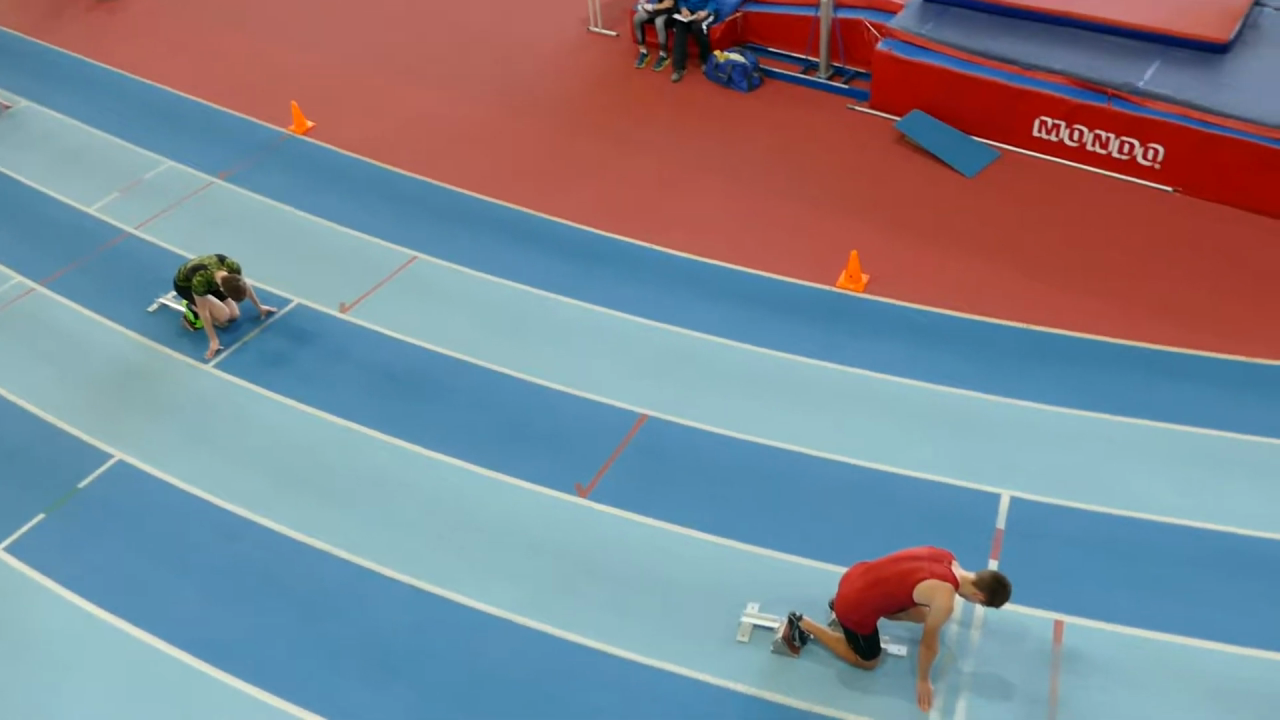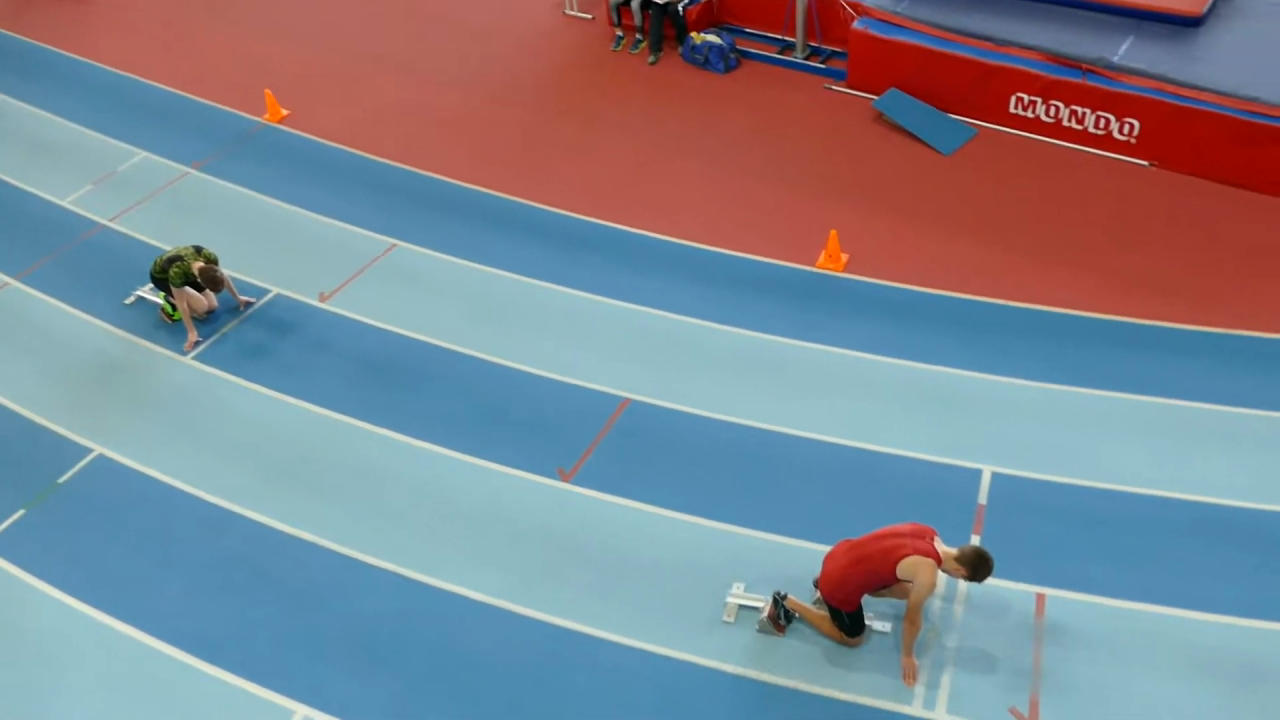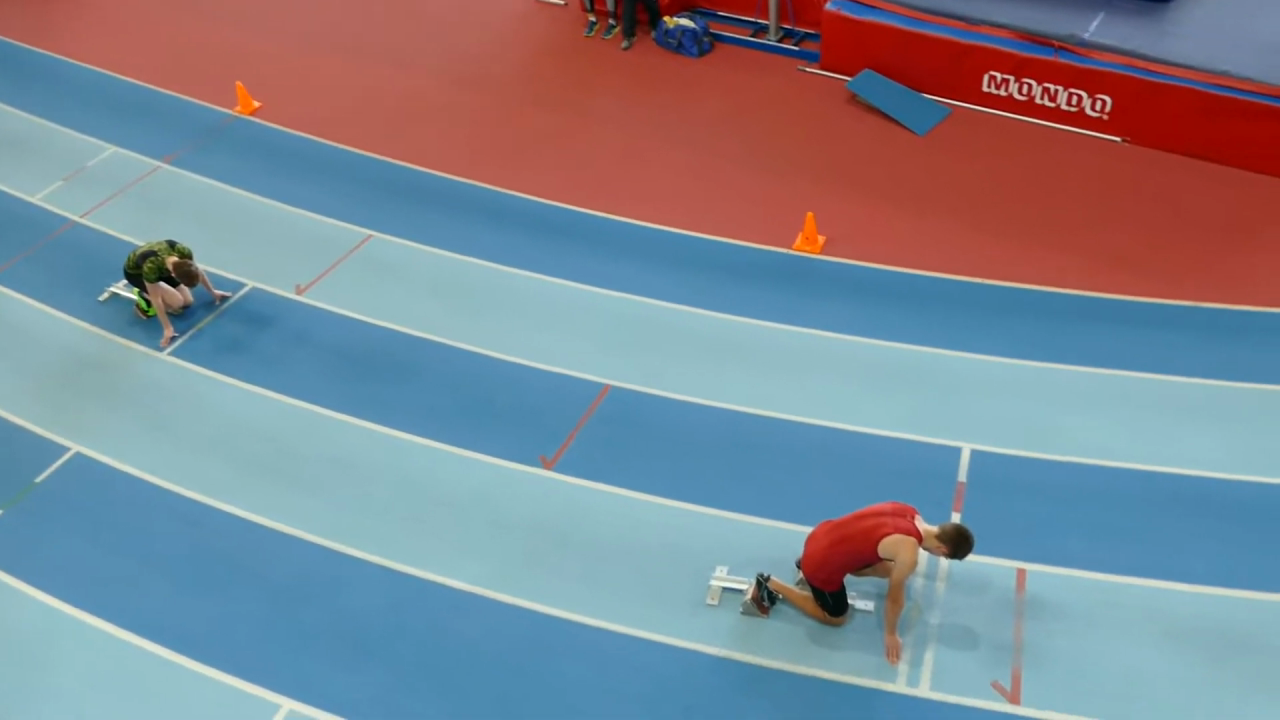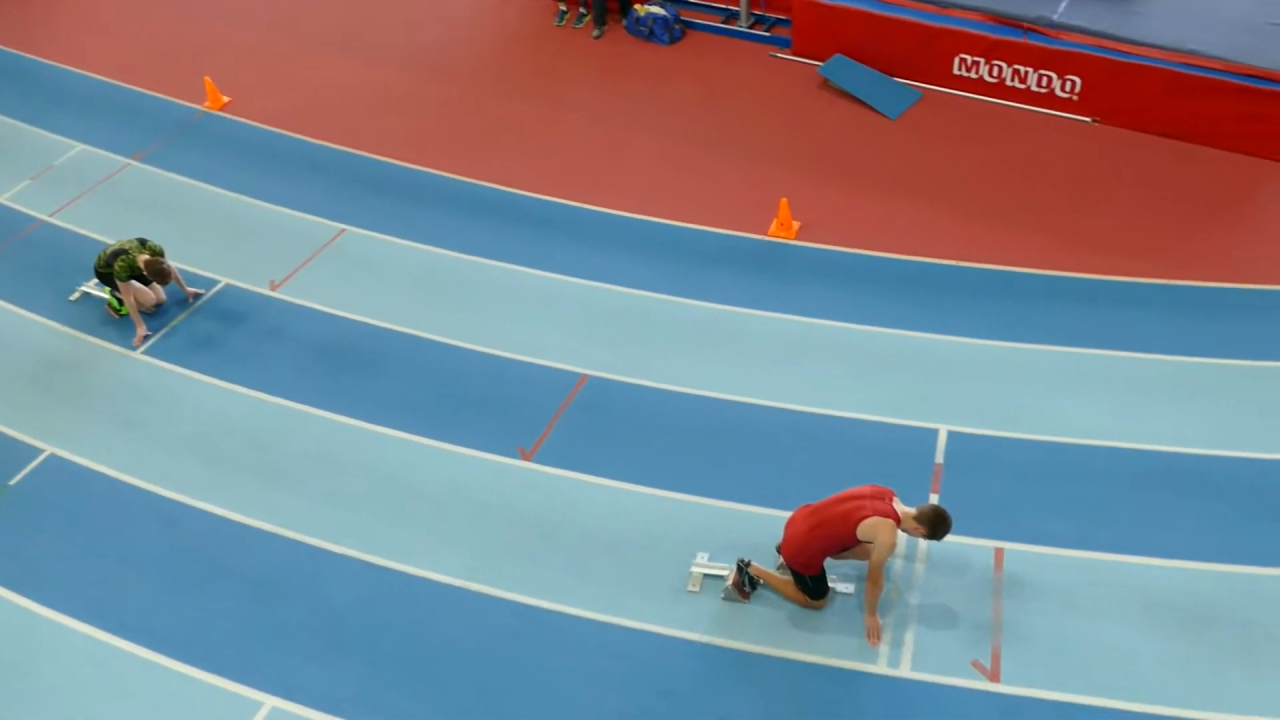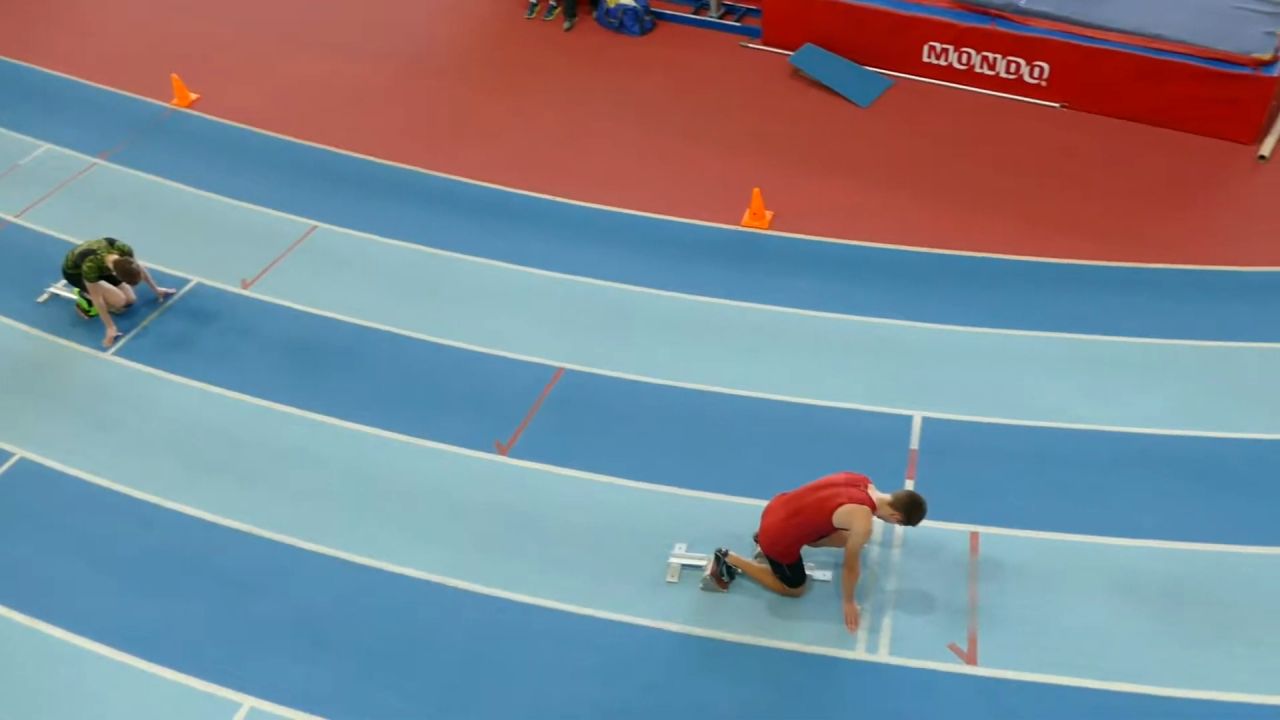
dt=0.2s
person 1, frame 1
left shoulder: (948, 558)
right shoulder: (945, 600)
right elbow: (929, 644)
left wrist: (930, 617)
right wrist: (923, 681)
left hip: (857, 575)
right hip: (855, 605)
left knee: (921, 614)
right knee: (868, 661)
right ankle: (802, 625)
person 1, frame 2
left shoulder: (930, 535)
right shoulder: (927, 576)
right elbow: (912, 620)
left wrist: (914, 593)
right wrist: (907, 656)
left hip: (841, 554)
right hip: (839, 583)
left knee: (904, 590)
right knee: (853, 639)
right ankle: (787, 604)
person 1, frame 3
left shoulder: (911, 513)
right shoulder: (908, 554)
right elbow: (895, 598)
left wrist: (896, 572)
right wrist: (891, 635)
left hip: (823, 534)
right hip: (821, 564)
left knee: (886, 569)
right knee: (836, 618)
right ankle: (771, 585)
person 1, frame 4
left shoulder: (889, 495)
right shoulder: (887, 536)
right elbow: (874, 580)
left wrist: (876, 554)
right wrist: (871, 616)
left hip: (801, 518)
right hip: (801, 549)
left knee: (866, 552)
right knee: (817, 601)
right ankle: (751, 570)
person 1, frame 5
left shoulder: (864, 482)
right shoulder: (863, 522)
right elbow: (850, 567)
left wrist: (853, 542)
right wrist: (849, 602)
left hip: (778, 507)
right hip: (778, 538)
left knee: (842, 538)
right knee: (795, 589)
right ankle: (729, 560)
